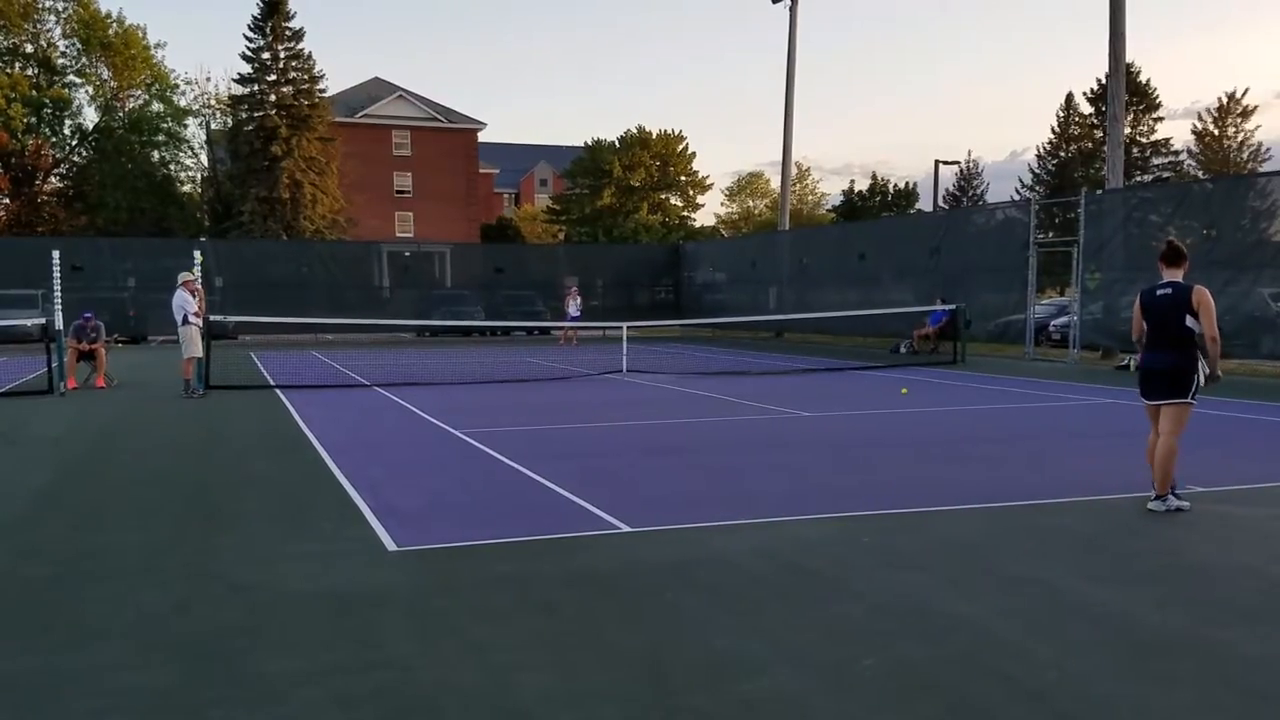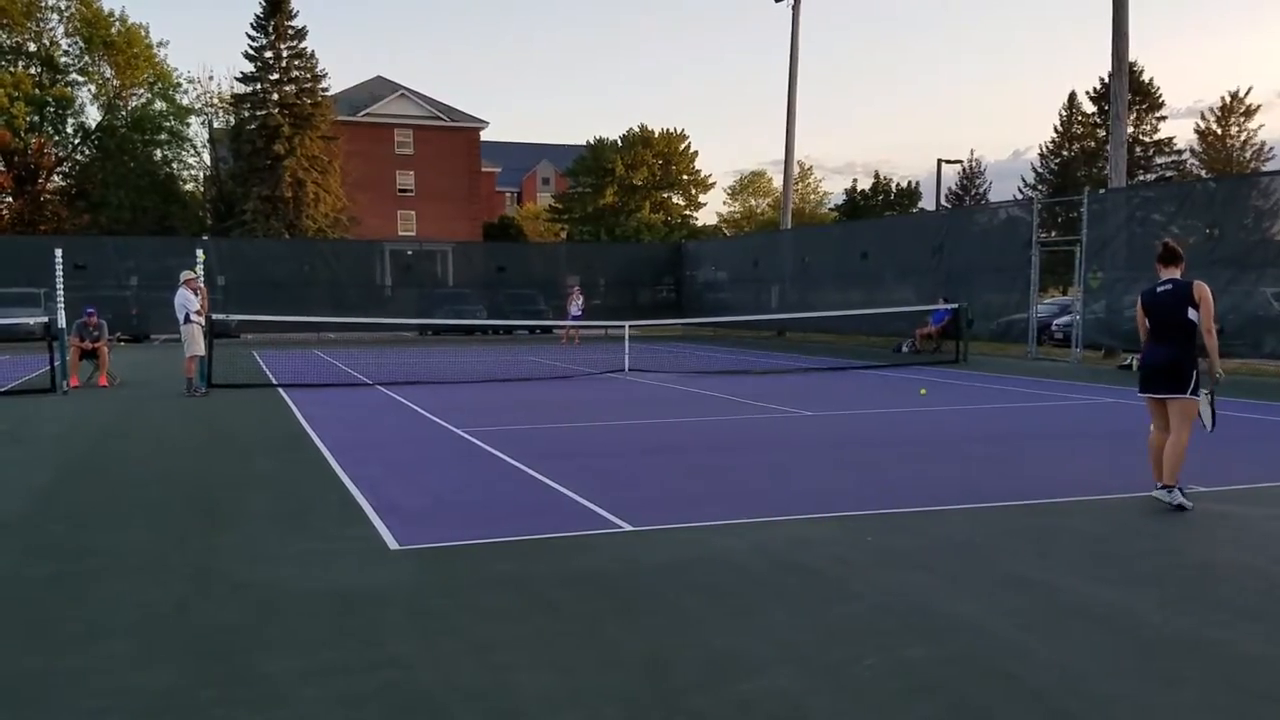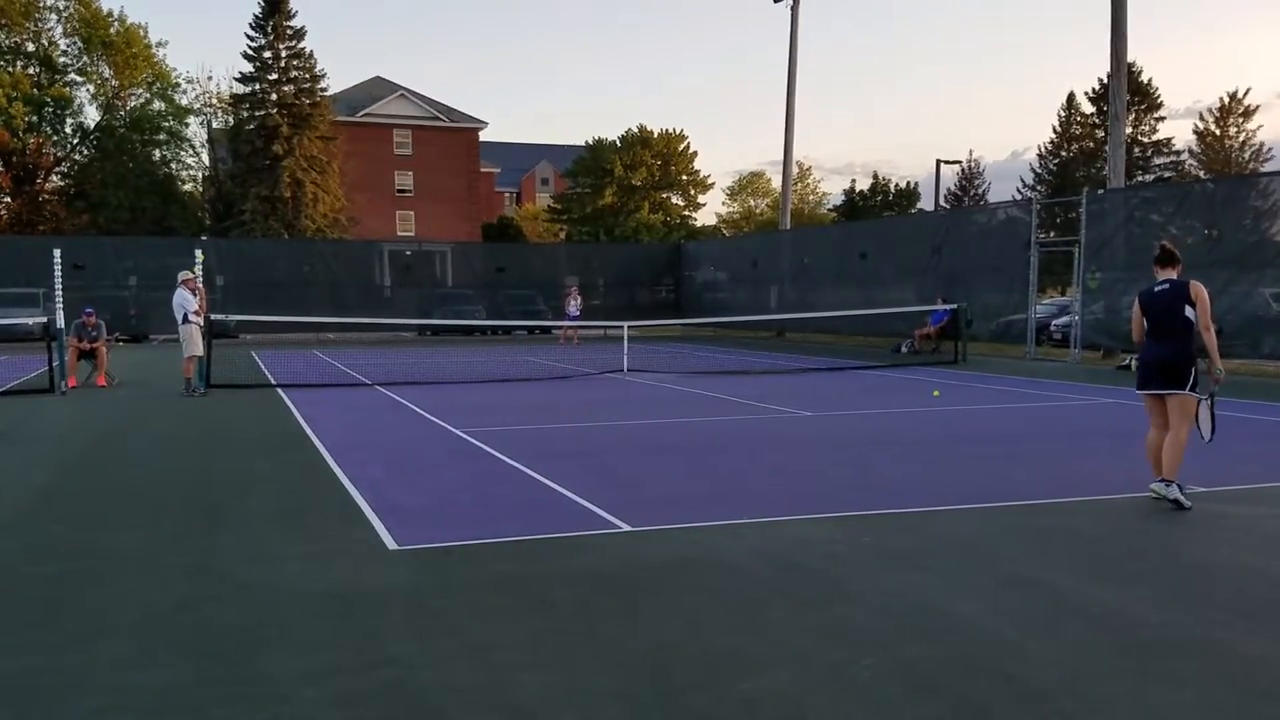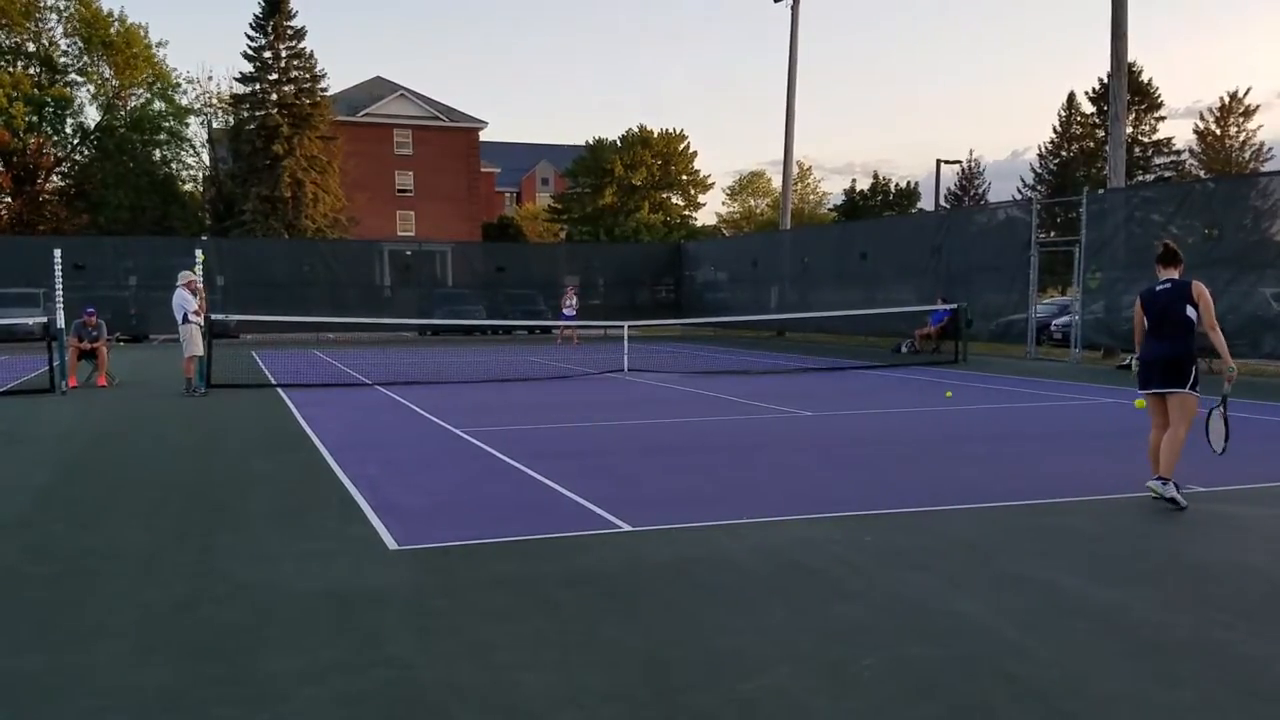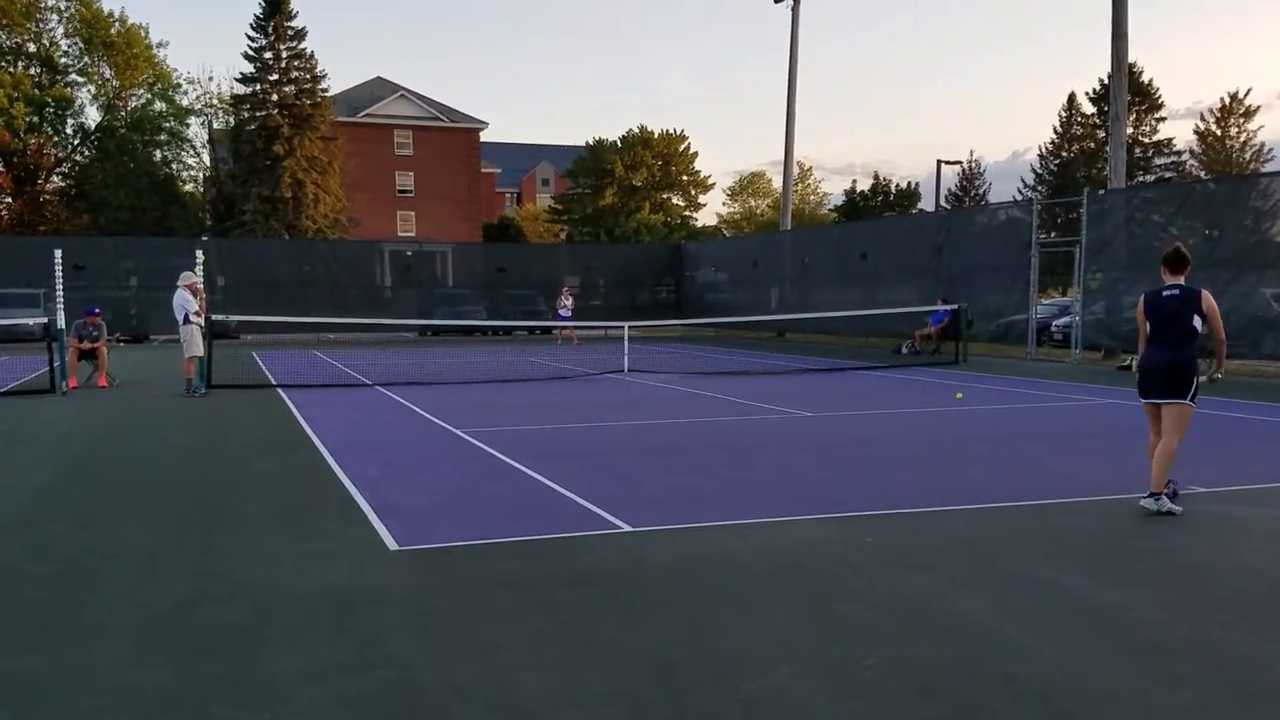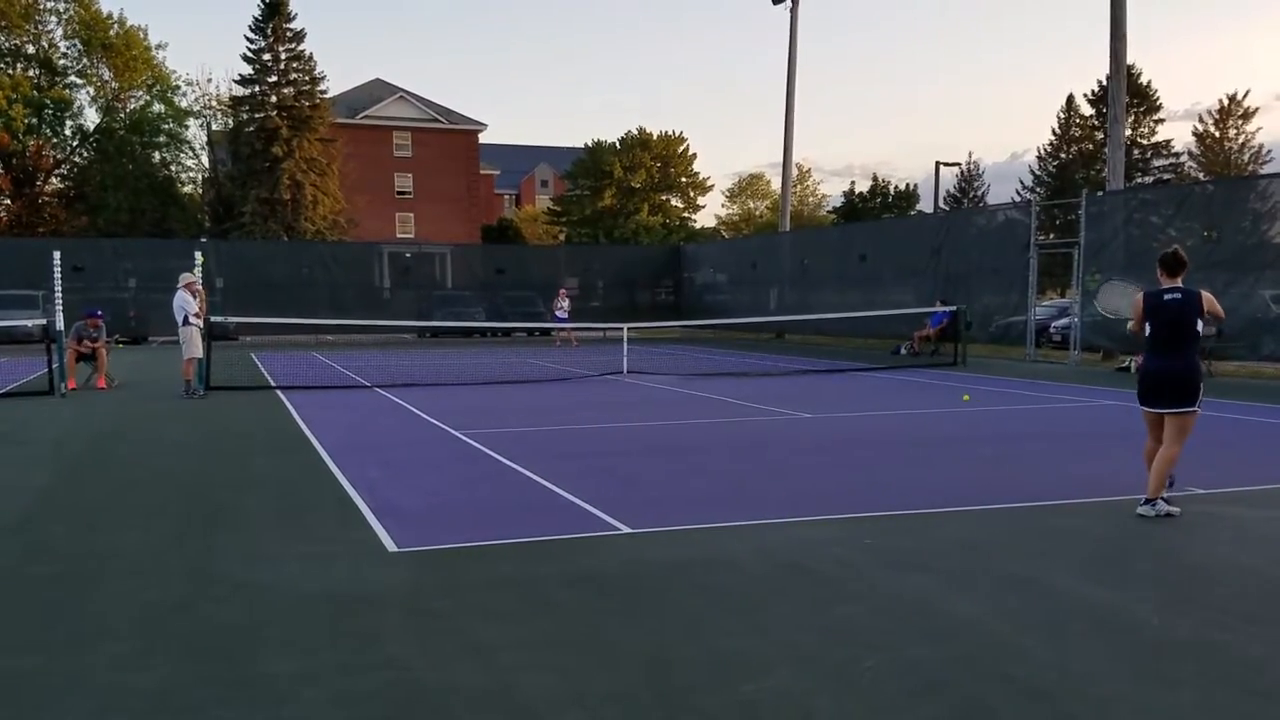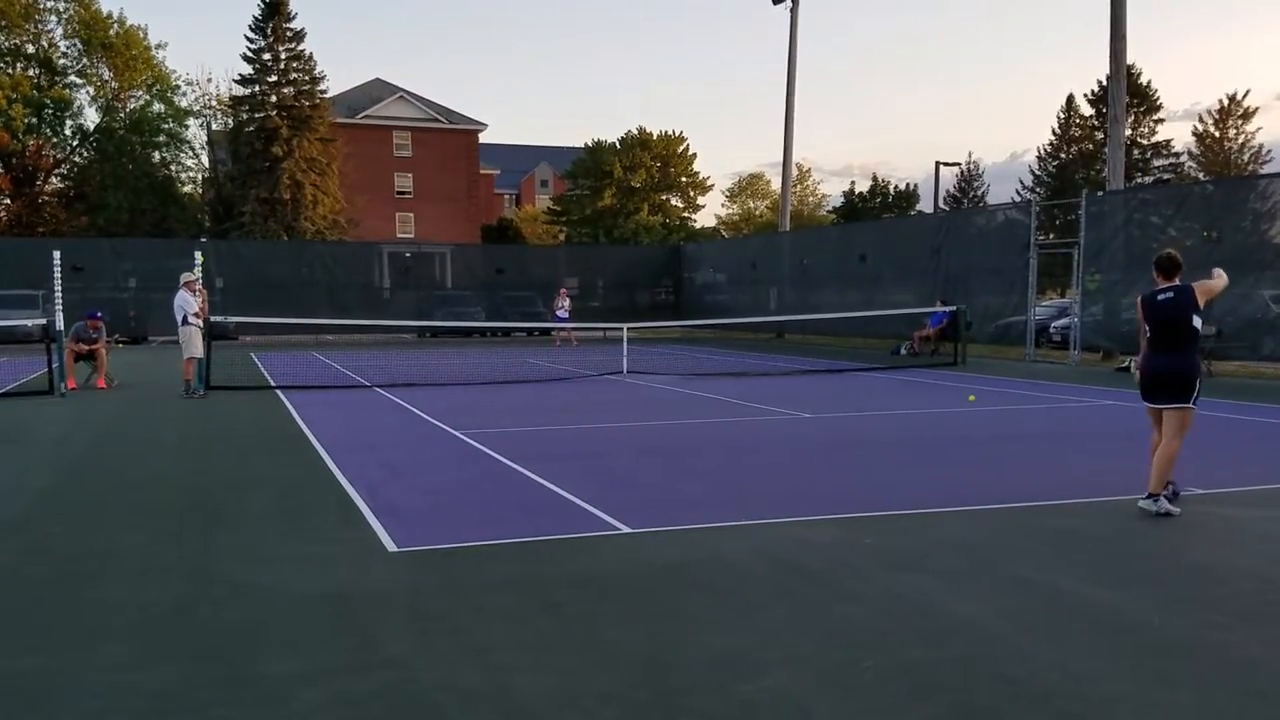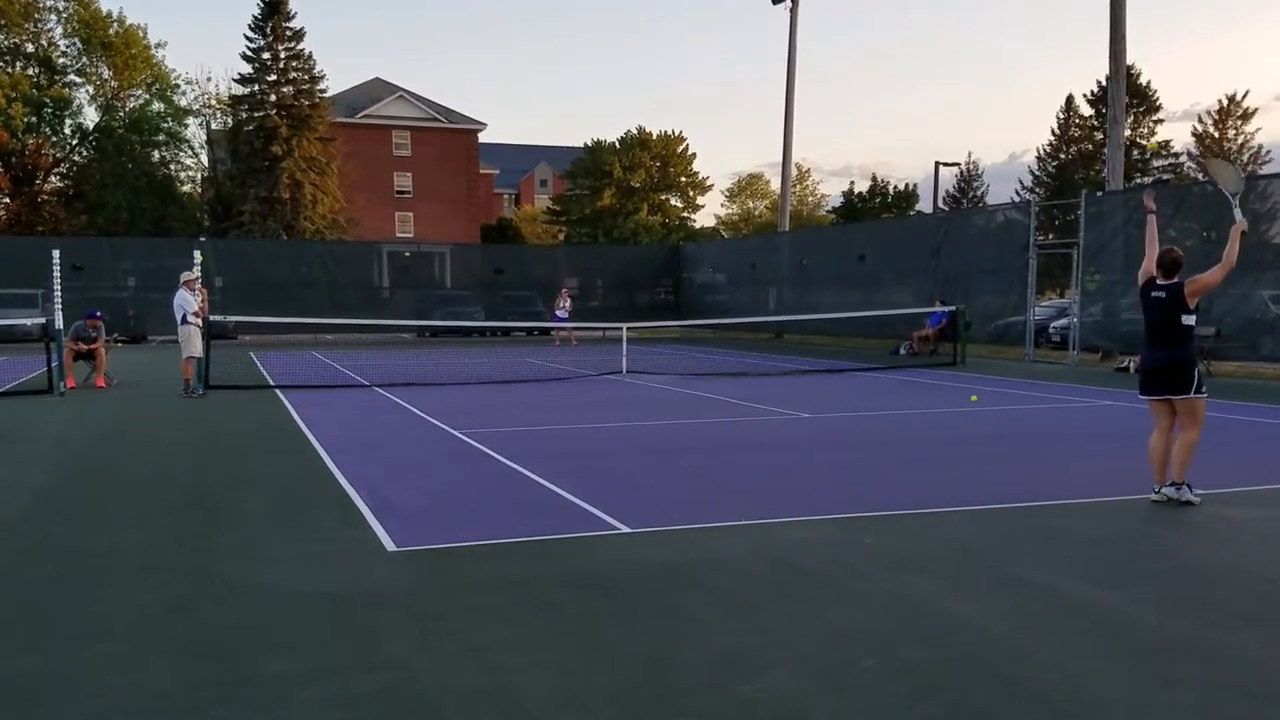
dt=0.4s
person 1, frame 1
left shoulder: (1144, 296)
right shoulder: (1198, 293)
left elbow: (1137, 337)
right elbow: (1212, 336)
right wrist: (1215, 367)
left hip: (1150, 368)
right hip: (1180, 370)
left knee: (1157, 431)
right knee: (1170, 434)
left ankle: (1160, 484)
right ankle: (1161, 496)
person 1, frame 2
left shoulder: (1145, 297)
right shoulder: (1197, 289)
left elbow: (1144, 337)
right elbow: (1208, 330)
right wrist: (1215, 367)
left hip: (1151, 364)
right hip: (1181, 365)
left knee: (1160, 428)
right knee: (1180, 430)
left ankle: (1162, 482)
right ankle: (1168, 487)
person 1, frame 3
left shoulder: (1142, 297)
right shoulder: (1194, 288)
right elbow: (1206, 328)
right wrist: (1216, 364)
left hip: (1149, 362)
right hip: (1179, 363)
left knee: (1157, 426)
right knee: (1179, 427)
left ankle: (1159, 481)
right ankle: (1168, 482)
person 1, frame 4
left shoulder: (1143, 296)
right shoulder: (1195, 288)
right elbow: (1211, 327)
right wrist: (1227, 361)
left hip: (1150, 361)
right hip: (1180, 362)
left knee: (1159, 426)
right knee: (1178, 427)
left ankle: (1160, 479)
right ankle: (1163, 480)
person 1, frame 5
left shoulder: (1146, 299)
right shoulder: (1202, 297)
right elbow: (1220, 339)
right wrist: (1219, 366)
left hip: (1150, 368)
right hip: (1180, 371)
left knee: (1157, 433)
right knee: (1171, 438)
left ankle: (1160, 484)
right ankle: (1154, 495)
person 1, frame 6
left shoulder: (1143, 299)
right shoulder: (1201, 298)
right elbow: (1220, 315)
left wrist: (1132, 326)
left hip: (1151, 375)
right hip: (1185, 377)
left knee: (1154, 438)
right knee: (1172, 443)
left ankle: (1157, 482)
right ankle: (1151, 500)
person 1, frame 7
left shoulder: (1145, 301)
right shoulder: (1195, 291)
right elbow: (1222, 281)
right wrist: (1216, 273)
left hip: (1153, 373)
right hip: (1182, 373)
left knee: (1160, 433)
right knee: (1172, 440)
left ankle: (1162, 486)
right ankle: (1153, 495)
person 1, frame 8
left shoulder: (1146, 286)
right shoulder: (1188, 290)
left elbow: (1150, 250)
right elbow: (1226, 264)
left wrist: (1151, 214)
right wrist: (1236, 232)
left hip: (1151, 366)
right hip: (1181, 367)
left knee: (1162, 428)
right knee: (1190, 427)
left ankle: (1159, 487)
right ankle: (1177, 485)
